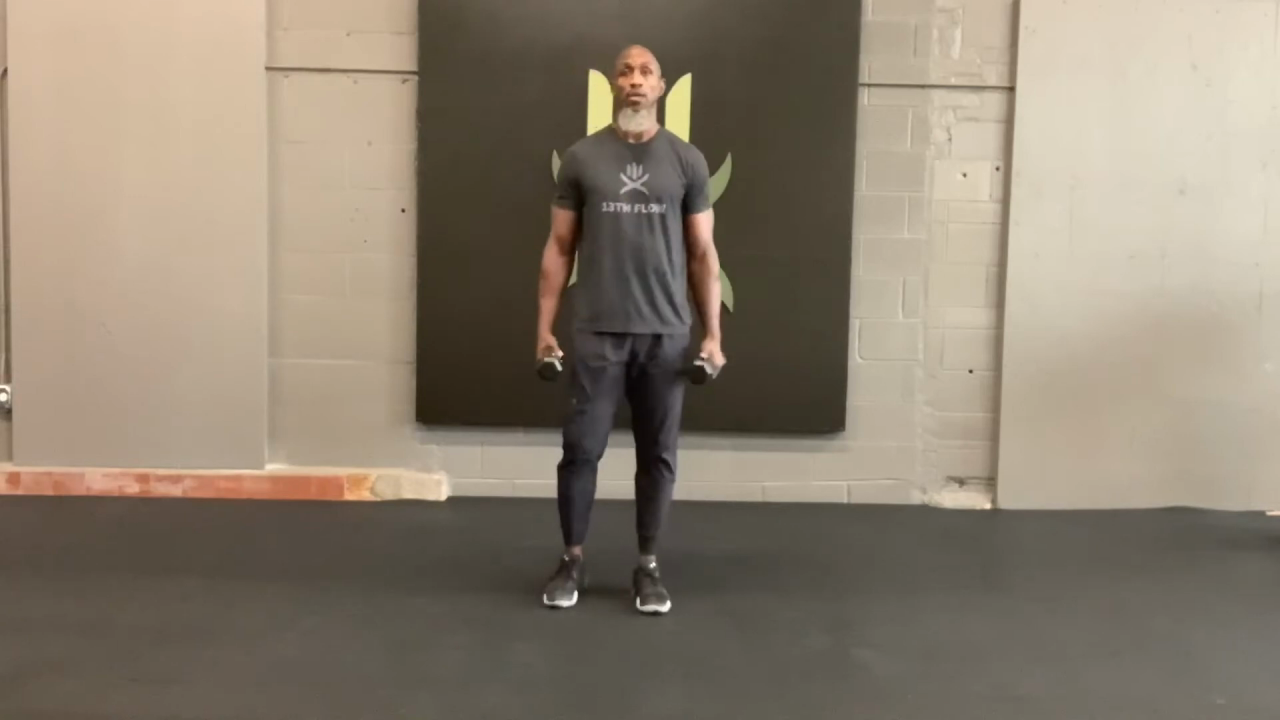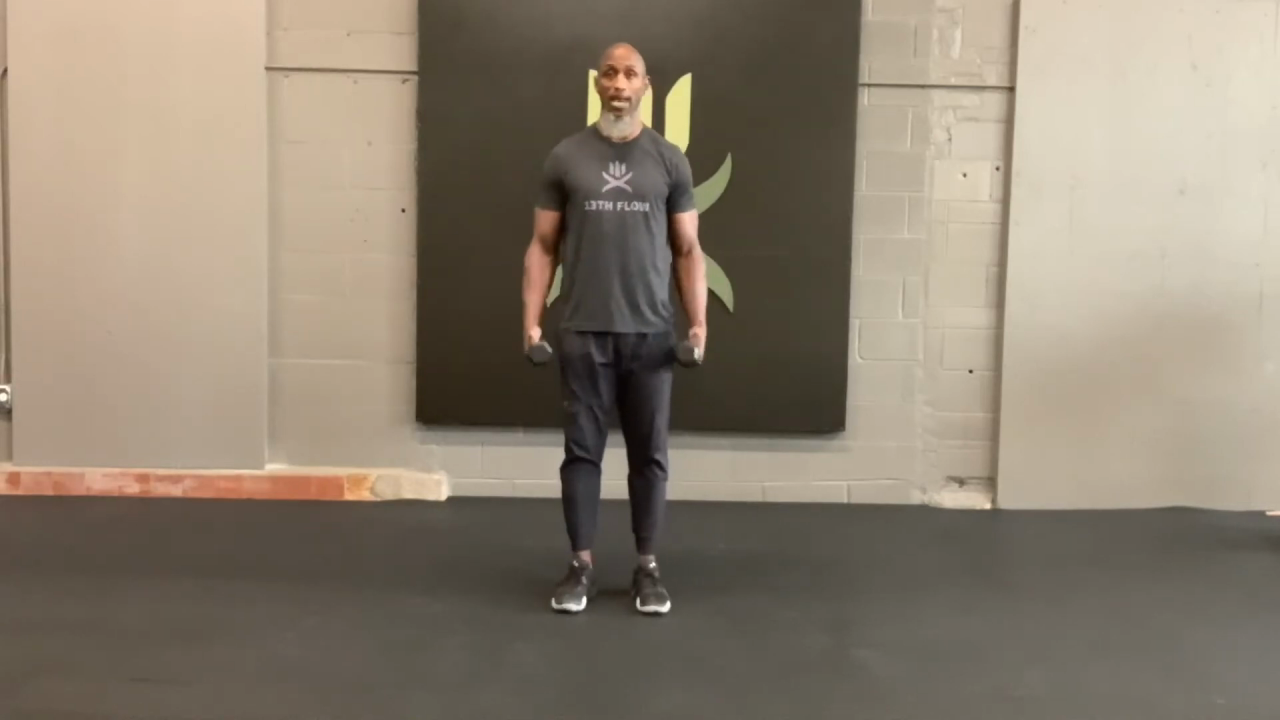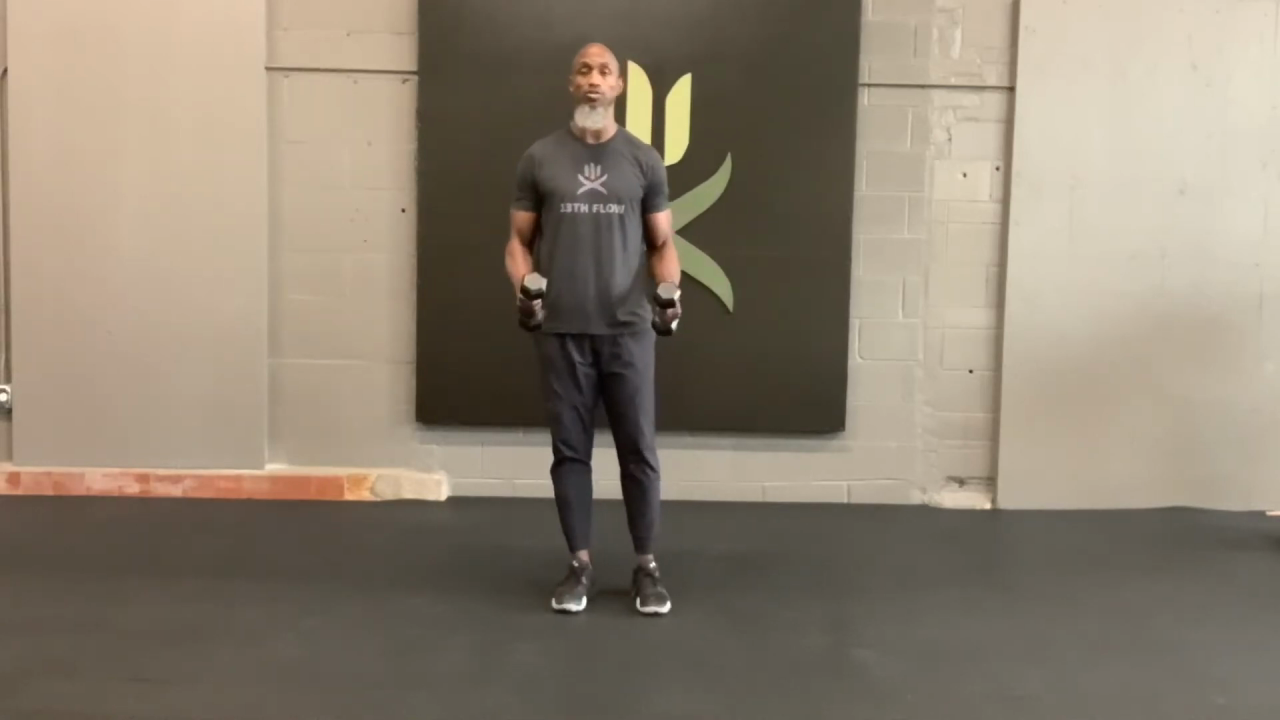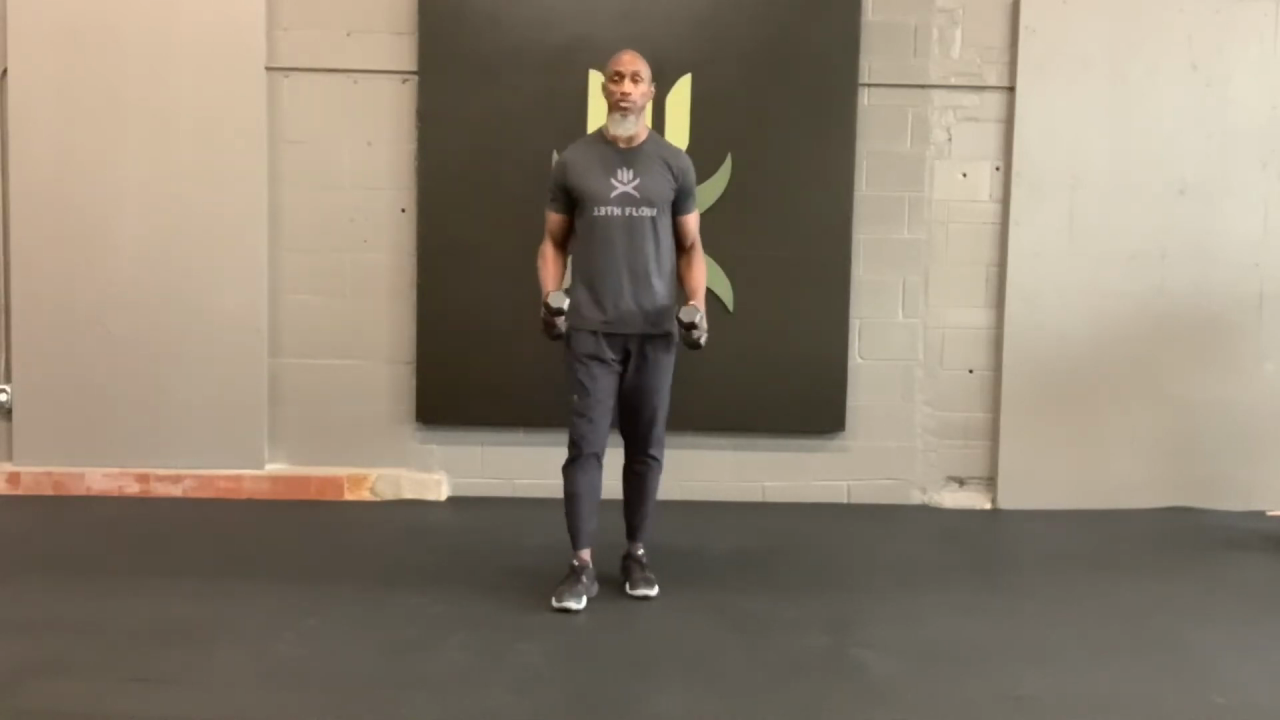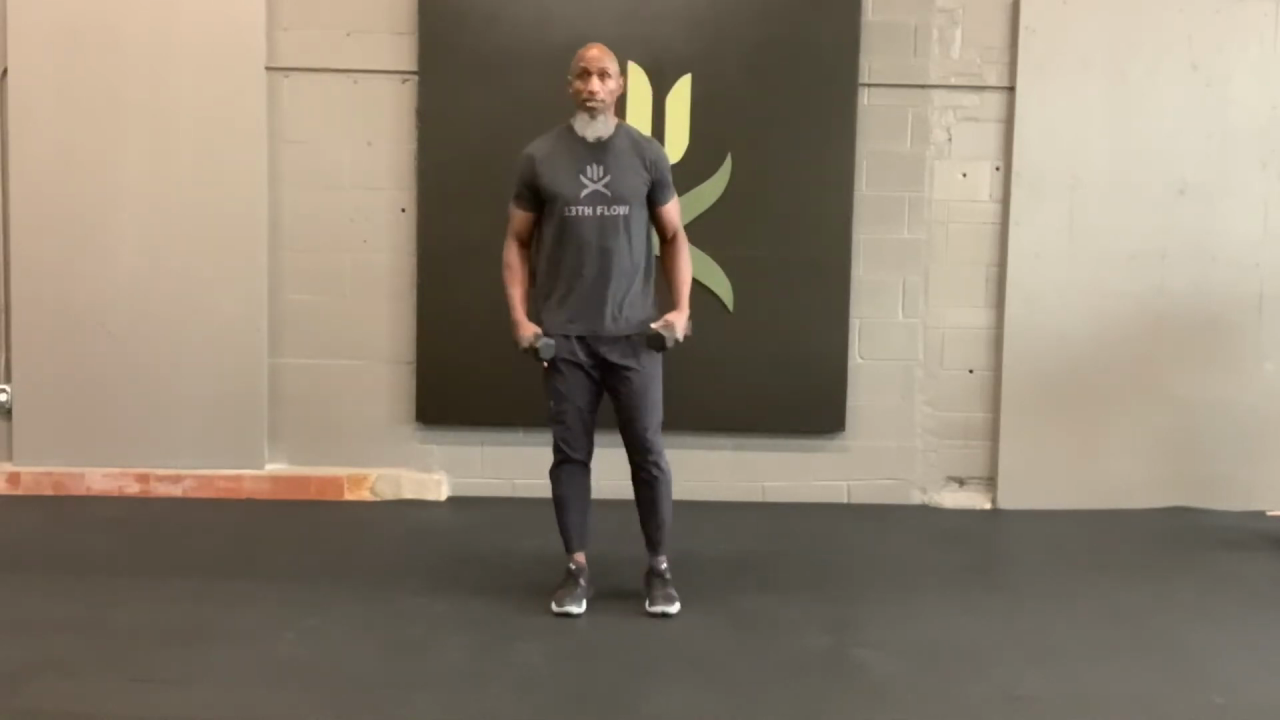
dt=1s
person 1, frame 1
left shoulder: (687, 160)
right shoulder: (582, 157)
left elbow: (703, 253)
right elbow: (559, 247)
left wrist: (713, 335)
right wrist: (544, 326)
left hip: (665, 333)
right hip: (597, 331)
left knee: (658, 454)
right knee: (580, 449)
left ankle: (647, 565)
right ankle: (572, 558)
person 1, frame 2
left shoulder: (669, 160)
right shoulder: (566, 157)
left elbow: (688, 249)
right elbow: (543, 246)
left wrist: (697, 321)
right wrist: (531, 319)
left hip: (650, 332)
right hip: (583, 331)
left knee: (649, 453)
right knee: (581, 450)
left ankle: (647, 565)
right ankle: (581, 564)
person 1, frame 3
left shoulder: (643, 160)
right shoulder: (539, 158)
left elbow: (662, 242)
right elbow: (519, 237)
left wrist: (669, 289)
right wrist: (522, 282)
left hip: (628, 329)
right hip: (562, 330)
left knee: (639, 449)
right knee: (570, 450)
left ankle: (646, 566)
right ankle: (579, 564)
person 1, frame 4
left shoulder: (675, 164)
right shoulder: (573, 161)
left elbow: (690, 246)
right elbow: (554, 241)
left wrist: (696, 303)
right wrist: (550, 295)
left hip: (654, 330)
right hip: (591, 328)
left knee: (646, 447)
right knee: (585, 444)
left ankle: (635, 553)
right ankle: (582, 564)
person 1, frame 5
left shoulder: (647, 155)
right shoulder: (539, 157)
left elbow: (674, 235)
right elbow: (517, 242)
left wrist: (681, 306)
right wrist: (520, 316)
left hip: (634, 332)
right hip: (565, 334)
left knee: (648, 450)
right knee: (570, 453)
left ankle: (658, 567)
right ankle: (577, 568)
